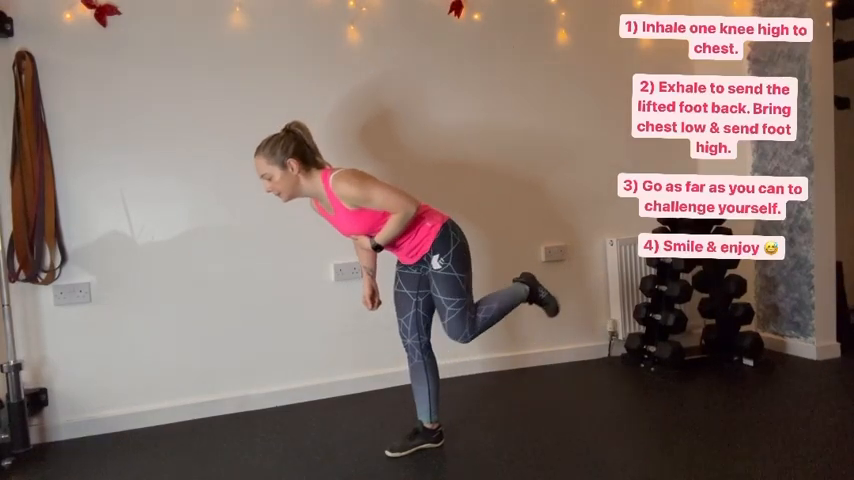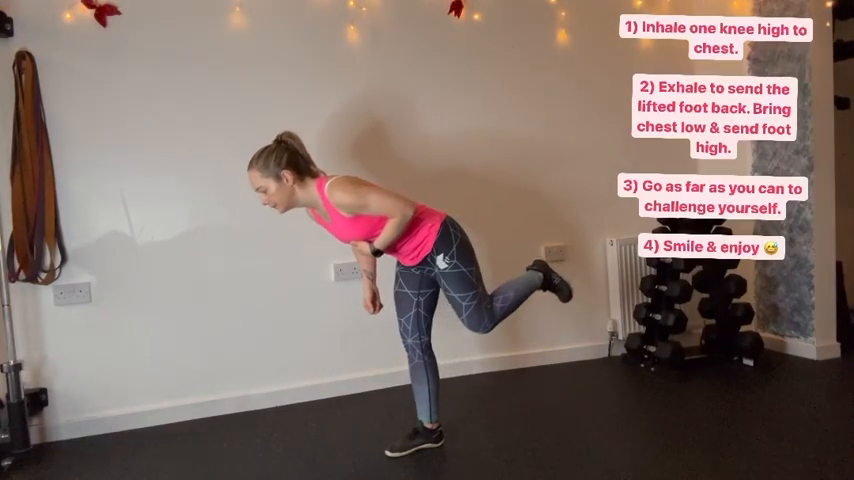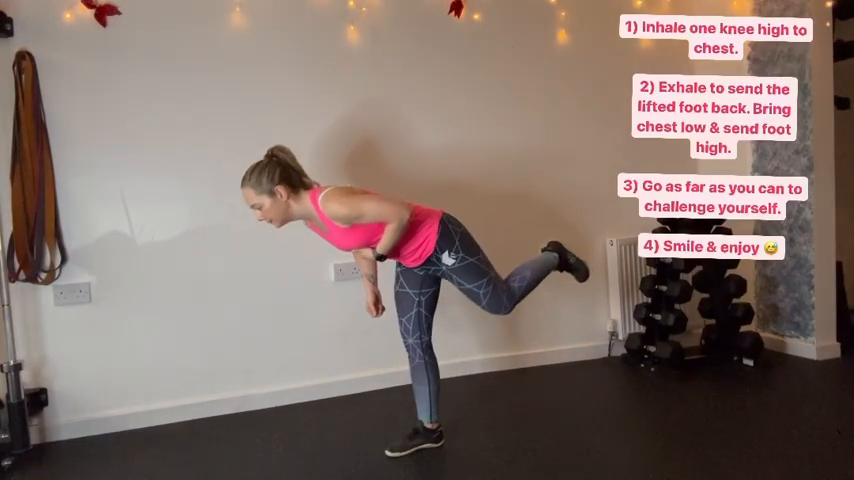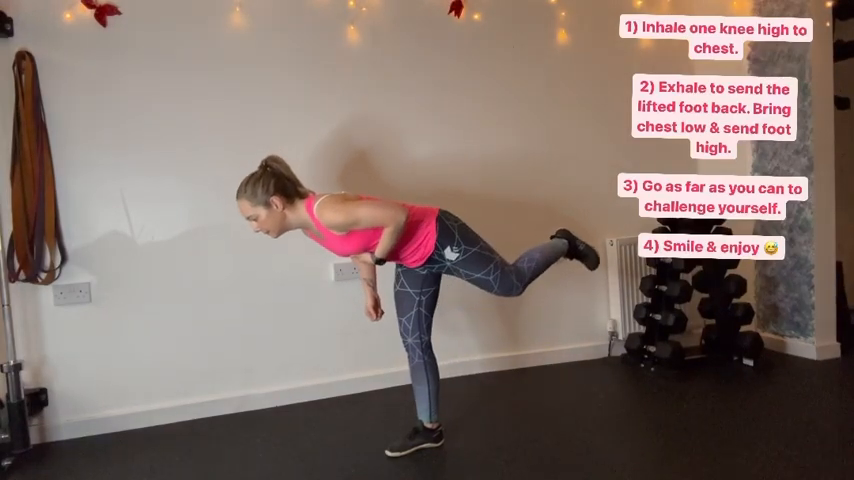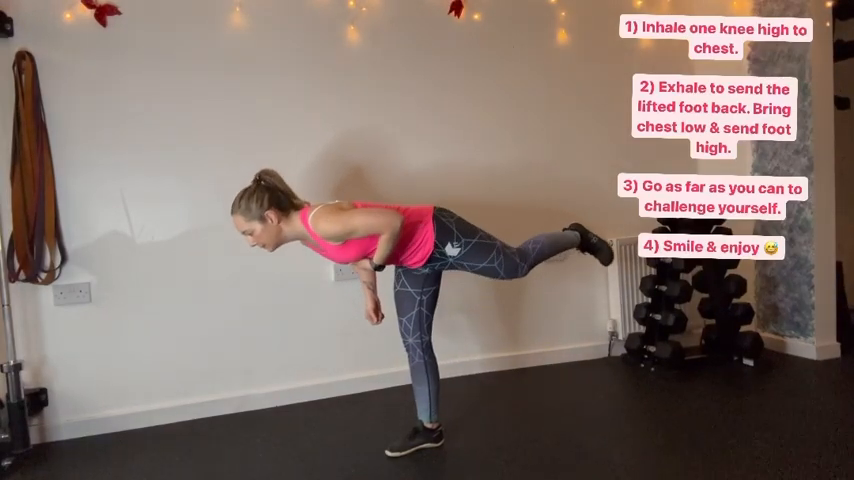
dt=0.3s
person 1, frame 1
left shoulder: (343, 184)
right shoulder: (318, 202)
left elbow: (408, 207)
left wrist: (376, 243)
right wrist: (368, 280)
left hip: (439, 245)
right hip: (411, 260)
left knee: (463, 329)
right knee: (414, 344)
left ankle: (526, 289)
right ankle: (429, 429)
person 1, frame 2
left shoulder: (338, 192)
right shoulder: (314, 210)
left elbow: (405, 210)
left wrist: (376, 247)
right wrist: (369, 284)
left hip: (440, 245)
right hip: (411, 262)
left knee: (480, 320)
right knee: (414, 344)
left ankle: (538, 276)
right ankle: (429, 429)
person 1, frame 3
left shoulder: (332, 204)
right shoulder: (311, 220)
left elbow: (401, 214)
left wrist: (378, 253)
right wrist: (370, 287)
left hip: (440, 242)
right hip: (413, 261)
left knee: (500, 301)
right knee: (415, 345)
left ankle: (555, 258)
right ankle: (430, 429)
person 1, frame 4
left shoulder: (328, 212)
right shoulder: (309, 226)
left elbow: (397, 216)
left wrist: (378, 257)
right wrist: (370, 291)
left hip: (439, 240)
right hip: (413, 261)
left knee: (510, 283)
right knee: (415, 344)
left ankle: (564, 246)
right ankle: (430, 428)
person 1, frame 5
left shoulder: (322, 223)
right shoulder: (307, 236)
left elbow: (393, 221)
left wrist: (377, 261)
right wrist: (370, 295)
left hip: (438, 237)
right hip: (414, 260)
left knee: (516, 265)
right knee: (415, 343)
left ankle: (578, 238)
right ankle: (429, 428)
